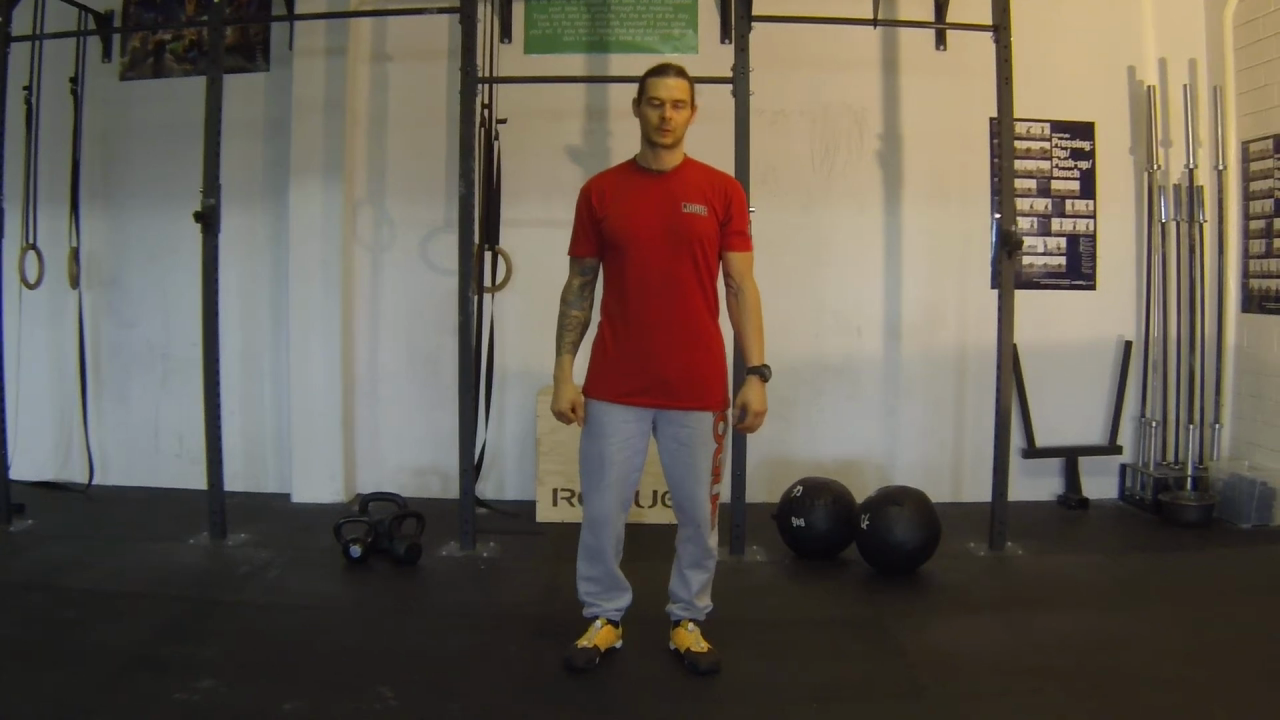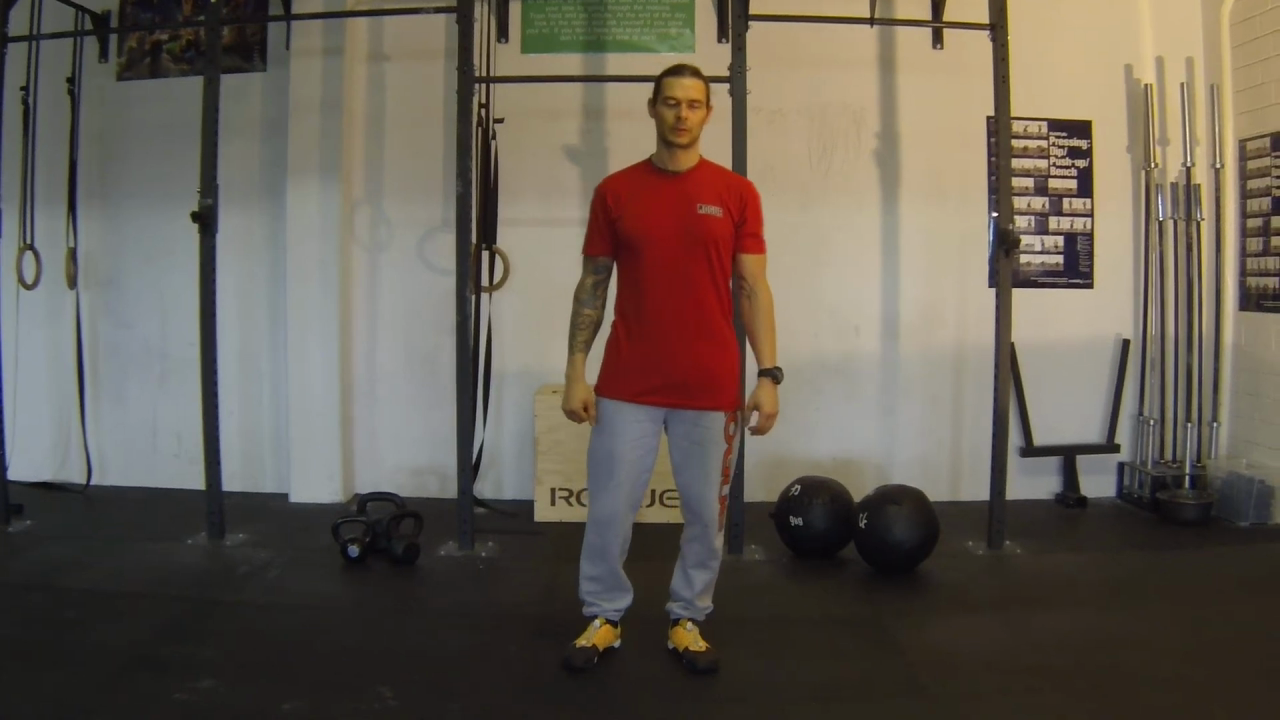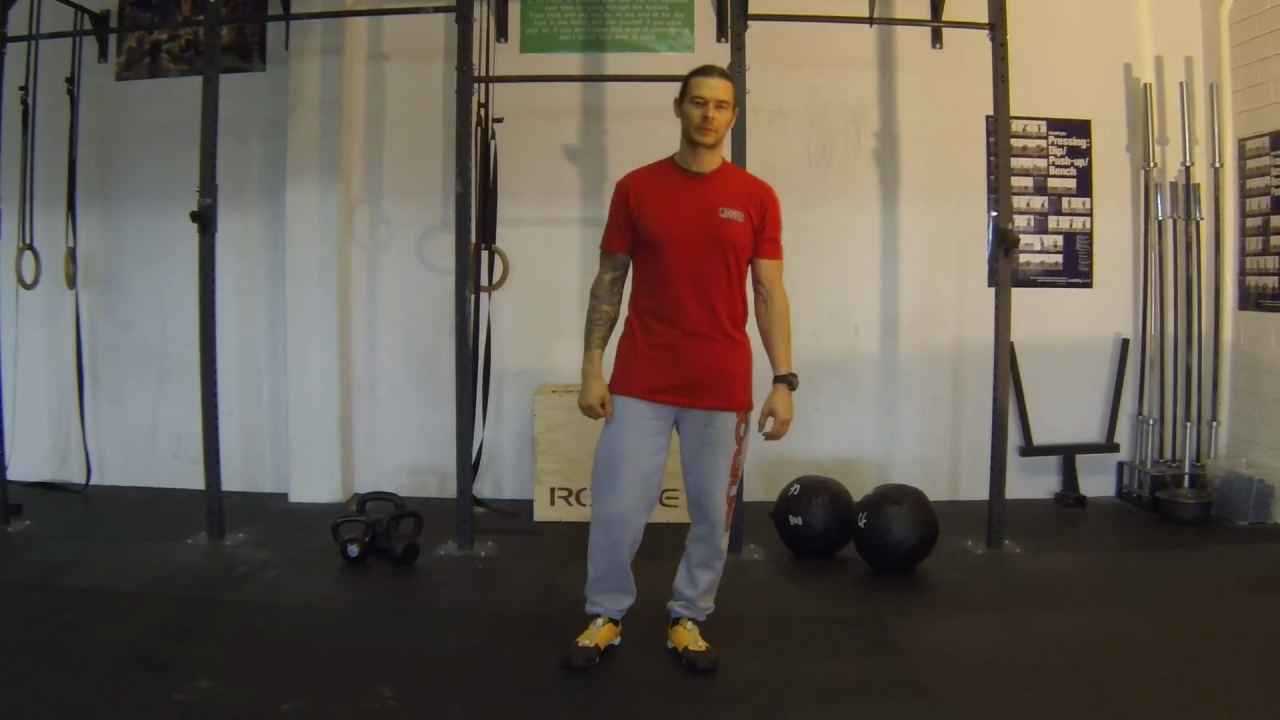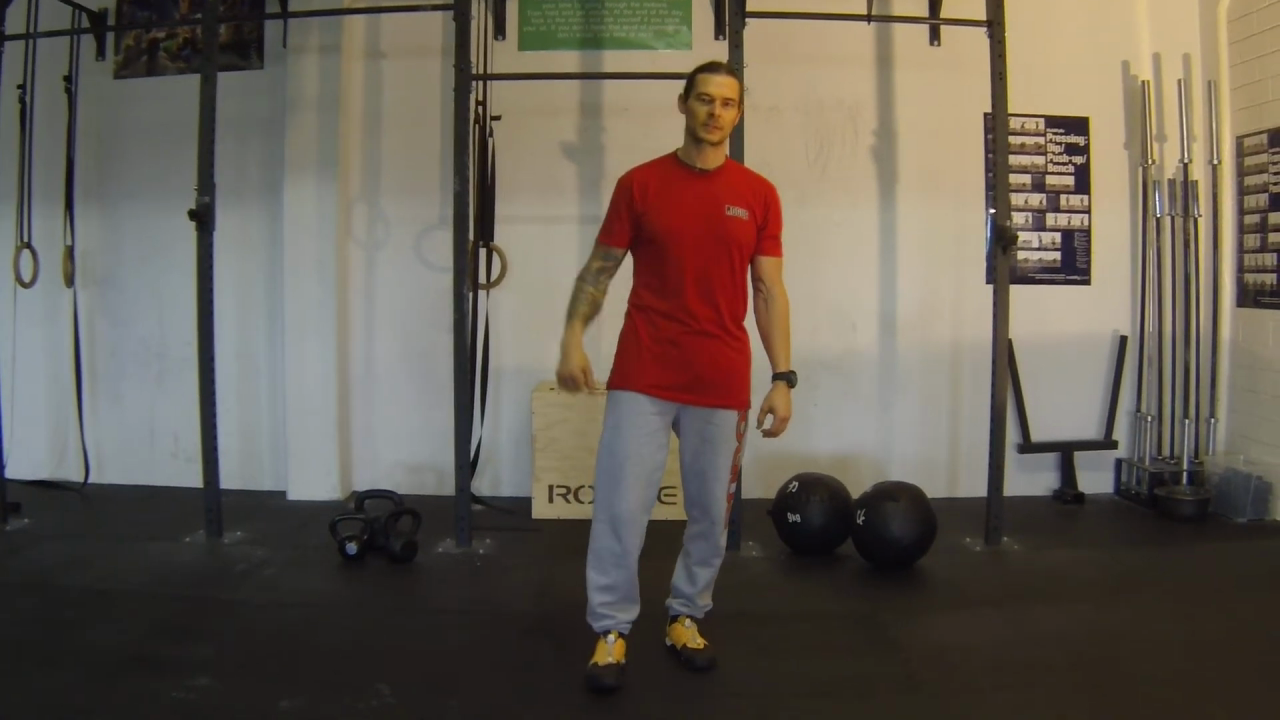
dt=0.4s
person 1, frame 1
left shoulder: (722, 192)
right shoulder: (600, 191)
left elbow: (741, 286)
right elbow: (578, 286)
left wrist: (756, 373)
right wrist: (563, 373)
left hip: (698, 387)
right hip: (615, 386)
left knee: (699, 512)
right knee: (602, 510)
left ankle: (688, 619)
right ankle: (604, 616)
person 1, frame 2
left shoulder: (736, 194)
right shoulder: (615, 191)
left elbow: (753, 288)
right elbow: (592, 285)
left wrist: (768, 374)
right wrist: (575, 371)
left hip: (710, 387)
right hip: (628, 385)
left knee: (706, 512)
right knee: (610, 509)
left ankle: (688, 619)
right ankle: (604, 617)
person 1, frame 3
left shoulder: (756, 198)
right shoulder: (636, 188)
left elbow: (770, 292)
right elbow: (609, 282)
left wrist: (784, 380)
right wrist: (591, 368)
left hip: (722, 387)
right hip: (641, 381)
left knee: (713, 513)
right knee: (617, 507)
left ankle: (688, 618)
right ankle: (604, 615)
person 1, frame 4
left shoulder: (758, 194)
right shoulder: (639, 183)
left elbow: (769, 290)
right elbow: (600, 265)
left wrist: (783, 378)
right wrist: (573, 336)
left hip: (721, 383)
right hip: (642, 377)
left knee: (711, 512)
right knee: (620, 506)
left ankle: (685, 616)
right ankle: (611, 631)
